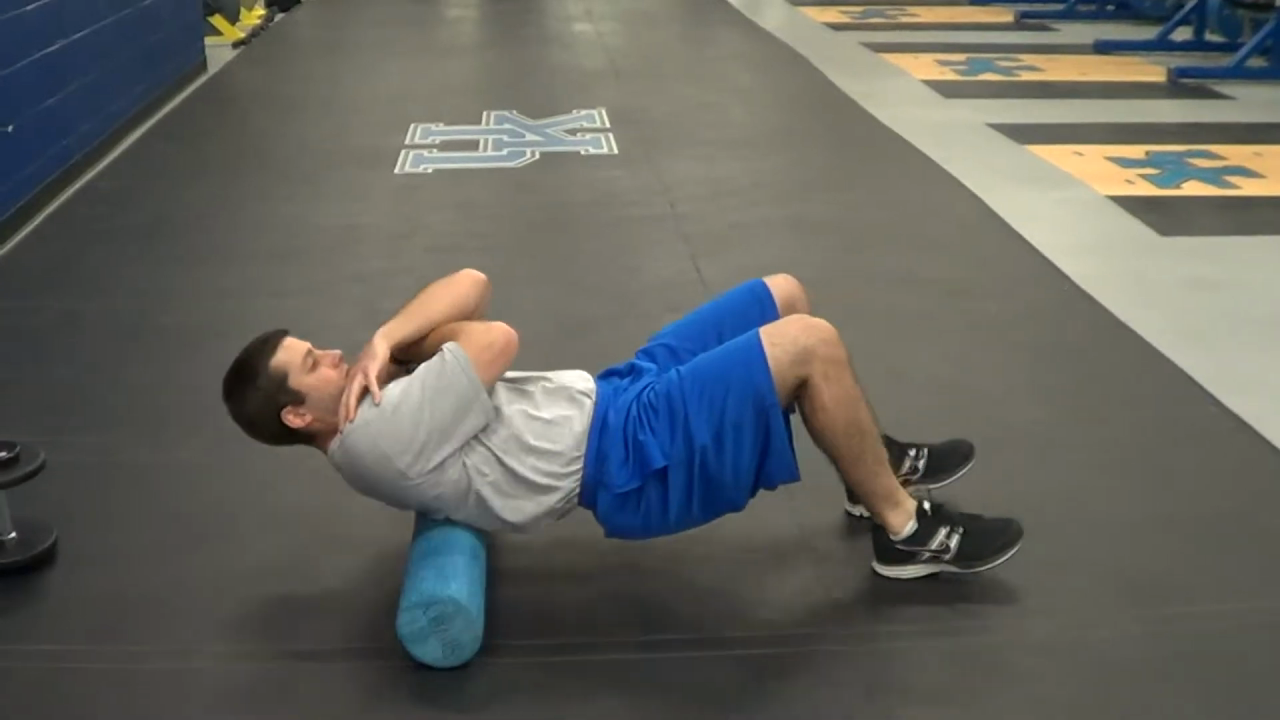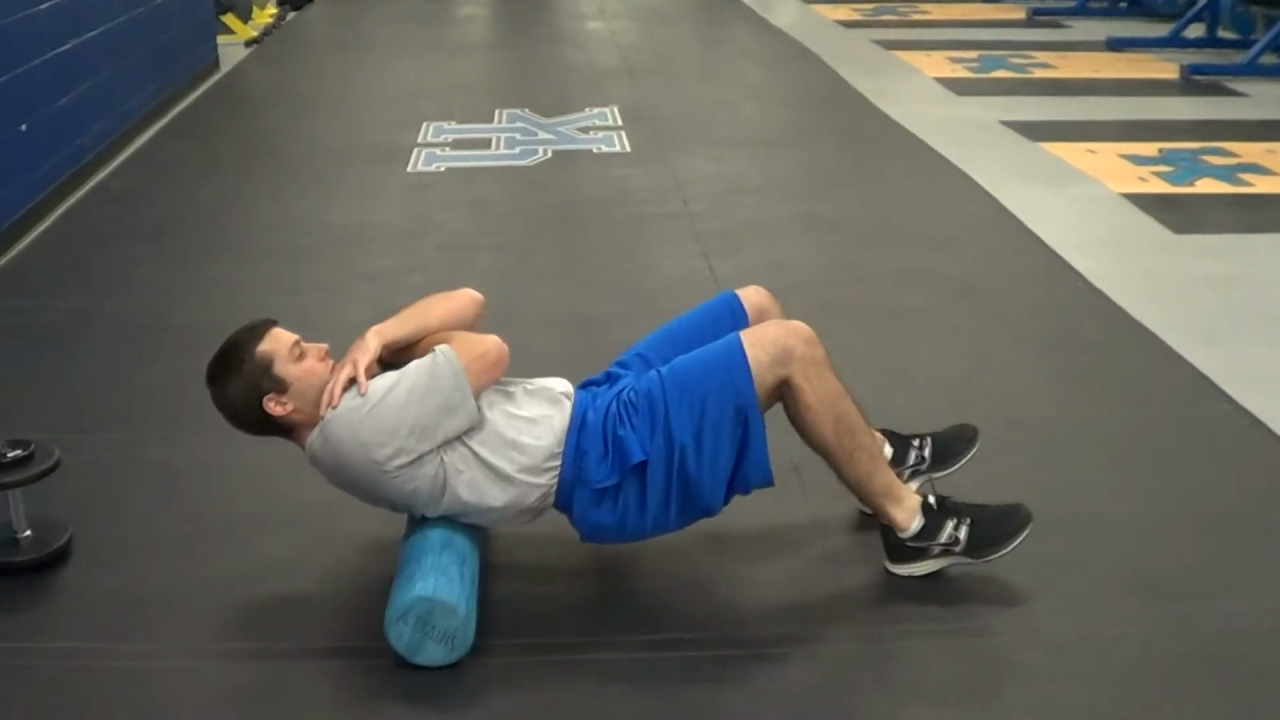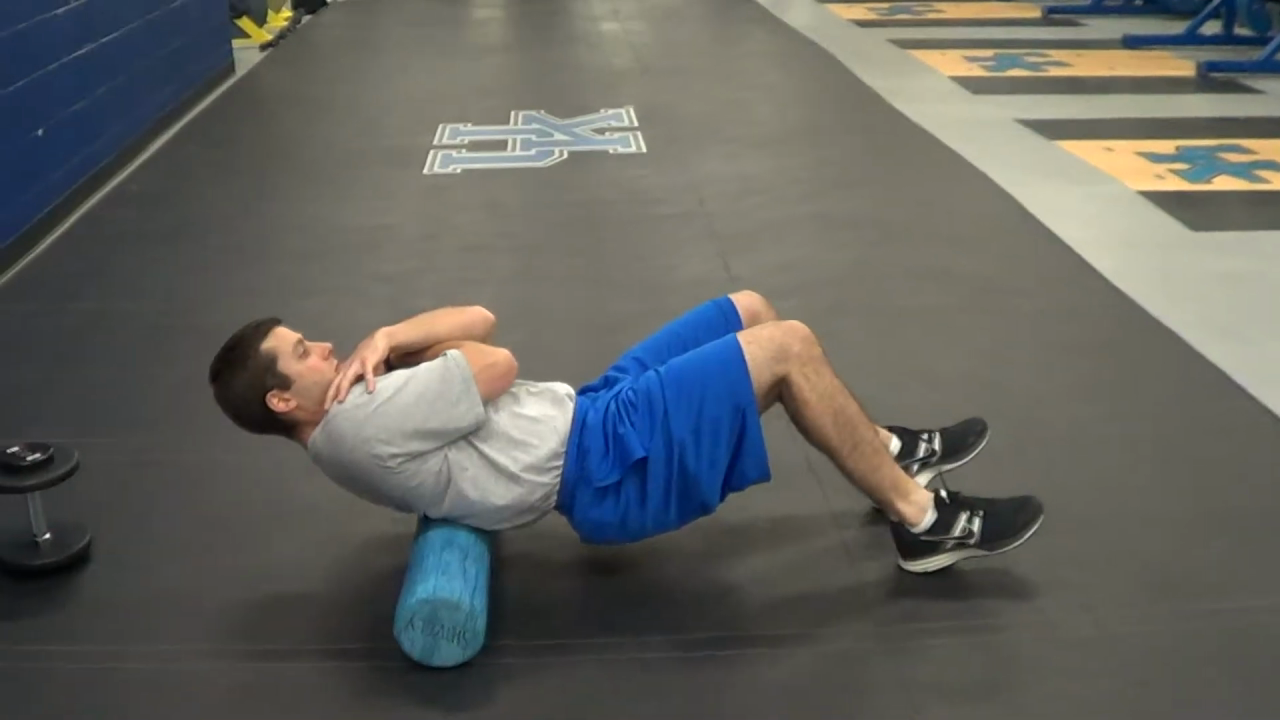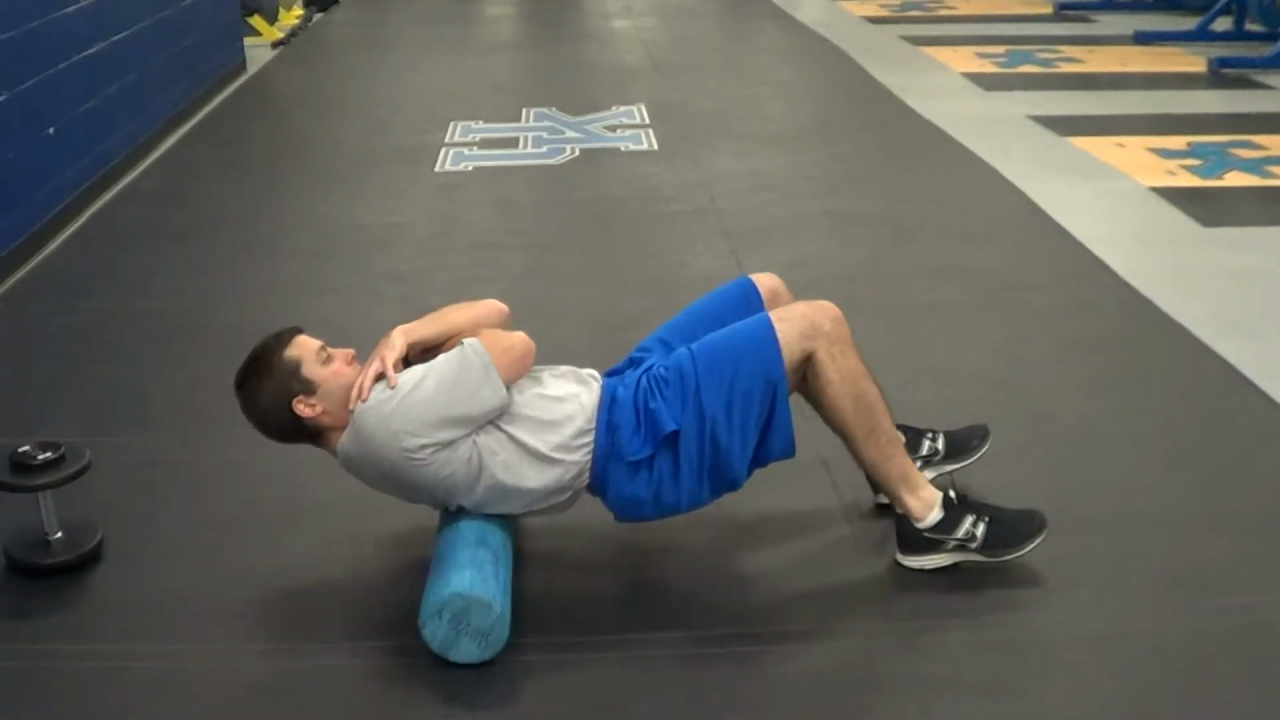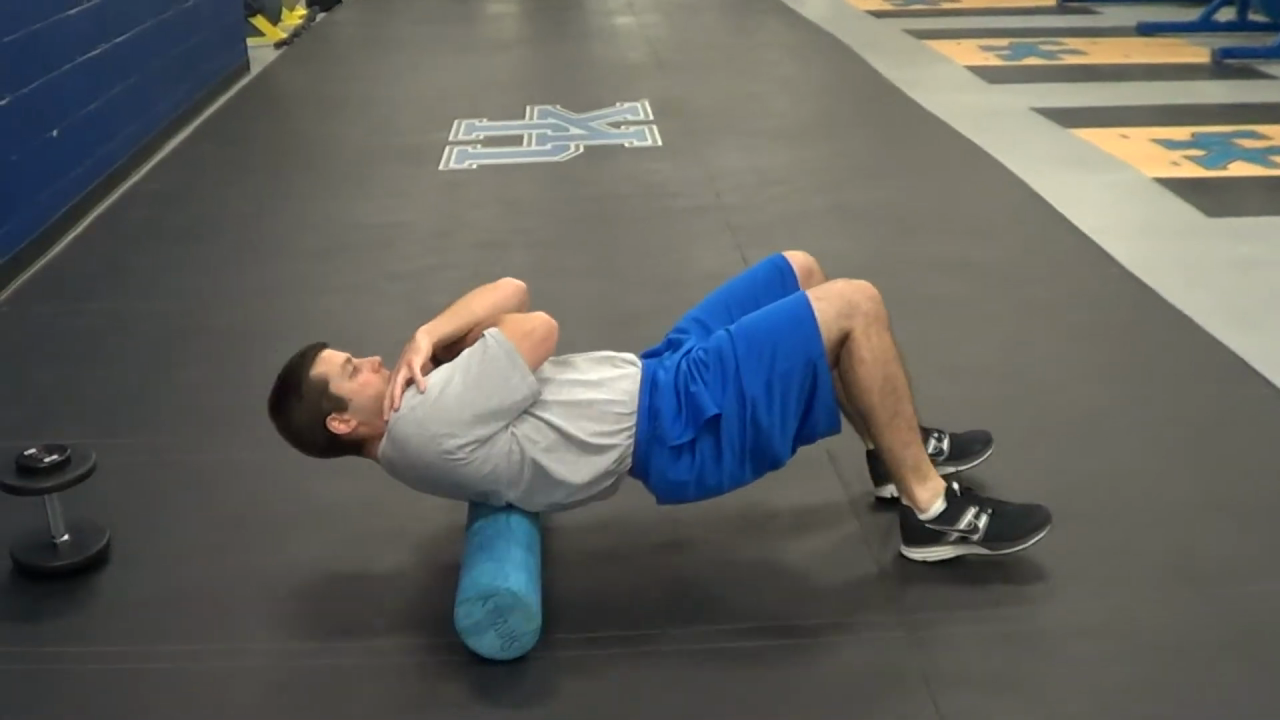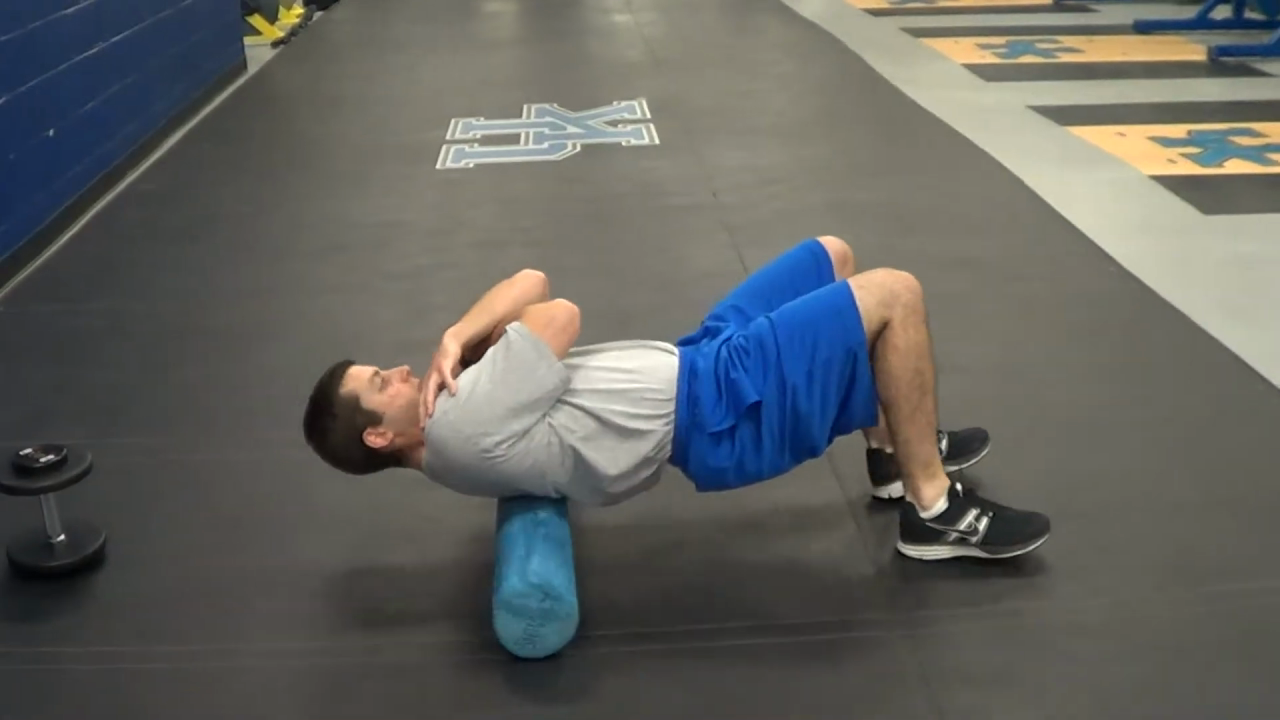
dt=0.2s
person 1, frame 1
left shoulder: (375, 401)
right shoulder: (380, 440)
left elbow: (473, 283)
right elbow: (498, 342)
left wrist: (388, 337)
right wrist: (404, 344)
left hip: (609, 404)
right hip: (625, 463)
left knee: (783, 295)
right knee: (812, 342)
left ankle: (874, 462)
right ankle: (906, 530)
person 1, frame 2
left shoulder: (356, 404)
right shoulder: (357, 429)
left elbow: (470, 302)
right elbow: (490, 354)
left wrist: (379, 336)
right wrist: (392, 346)
left hip: (587, 412)
right hip: (605, 464)
left knee: (757, 307)
right knee: (791, 345)
left ankle: (878, 454)
right ankle: (912, 525)
person 1, frame 3
left shoulder: (359, 410)
right shoulder: (361, 426)
left elbow: (482, 318)
right elbow: (500, 368)
left wrist: (385, 339)
right wrist: (397, 348)
left hip: (590, 414)
right hip: (608, 465)
left knee: (750, 310)
right knee: (790, 345)
left ankle: (886, 452)
right ankle: (923, 519)
person 1, frame 4
left shoulder: (378, 408)
right shoulder: (390, 425)
left elbow: (493, 310)
right elbow: (515, 348)
left wrist: (403, 336)
right wrist: (415, 346)
left hip: (614, 403)
right hip: (636, 444)
left knee: (770, 293)
right knee: (819, 323)
left ankle: (892, 451)
right ankle: (928, 520)
person 1, frame 5
left shoulder: (416, 410)
right shoulder: (429, 431)
left elbow: (511, 289)
right elbow: (538, 330)
left wrist: (429, 335)
right wrist: (444, 343)
left hip: (656, 382)
right hip: (678, 426)
left knee: (802, 270)
right knee: (856, 302)
left ankle: (892, 449)
right ankle: (932, 511)
person 1, frame 6
left shoulder: (448, 414)
right shoulder: (468, 434)
left elbow: (530, 282)
right elbow: (559, 316)
left wrist: (457, 337)
right wrist: (473, 342)
left hip: (690, 368)
right hip: (717, 413)
left knee: (836, 257)
right knee: (896, 294)
left ankle: (892, 448)
right ankle: (933, 510)
